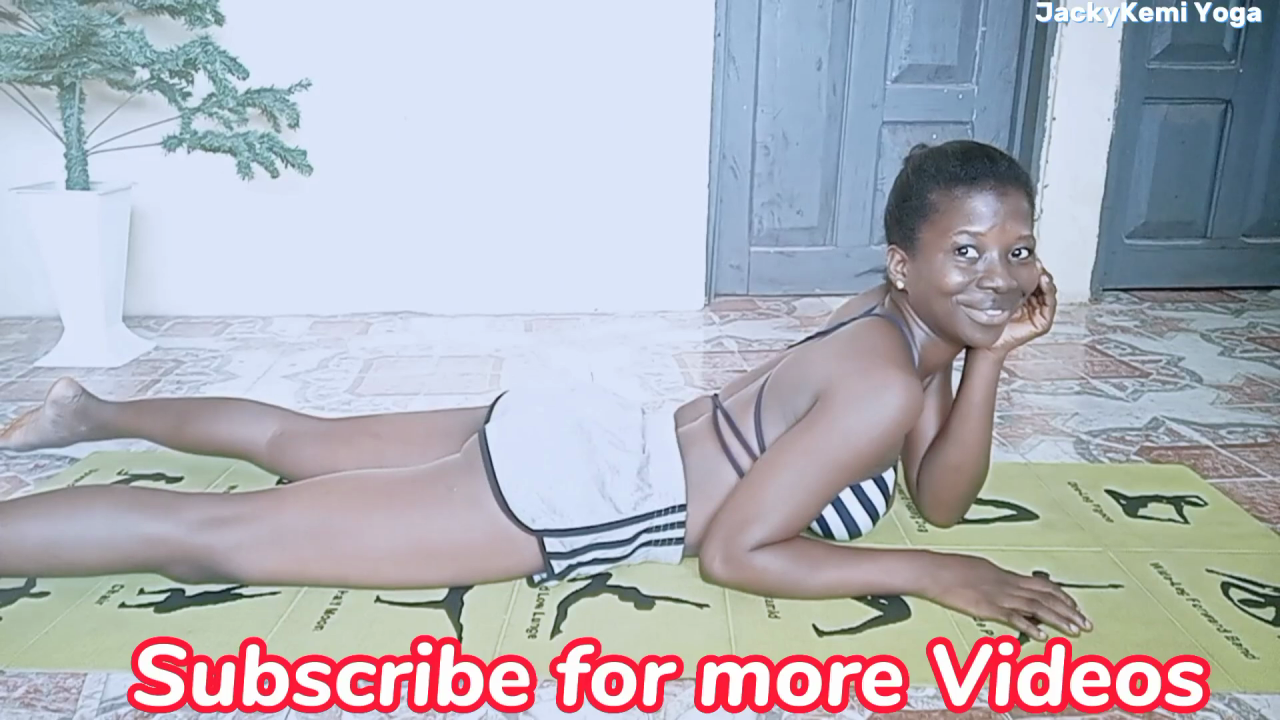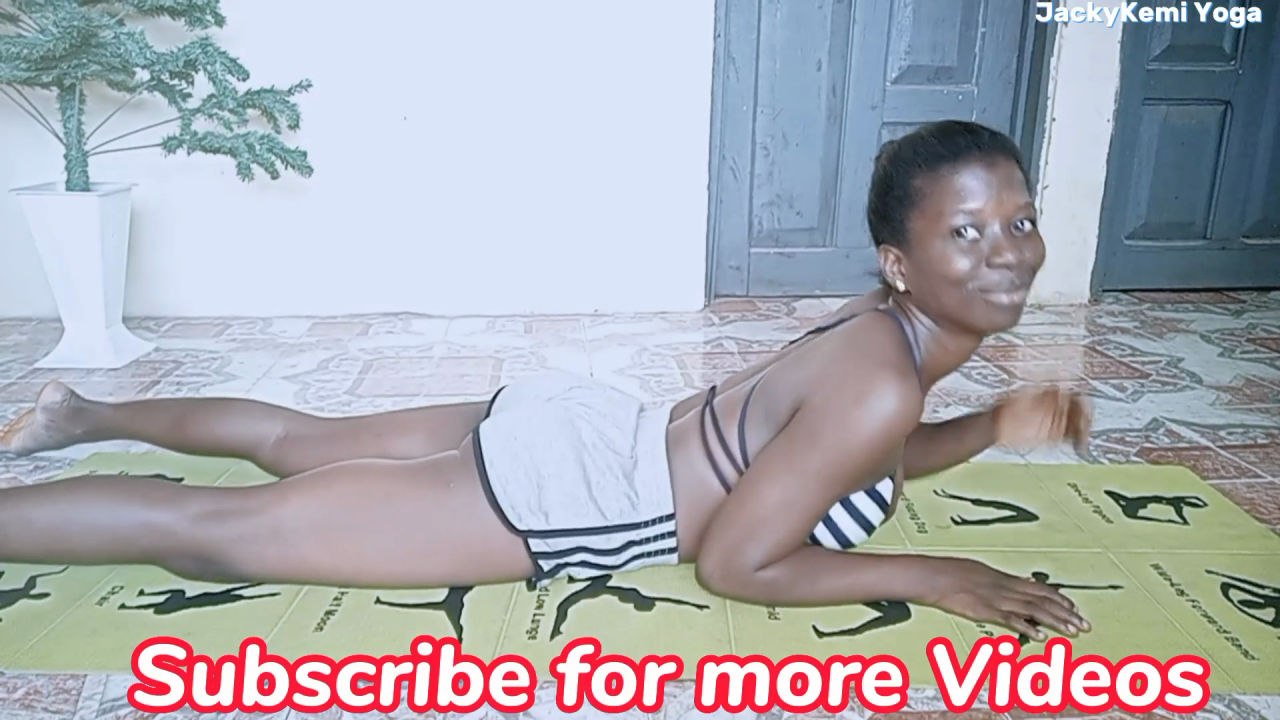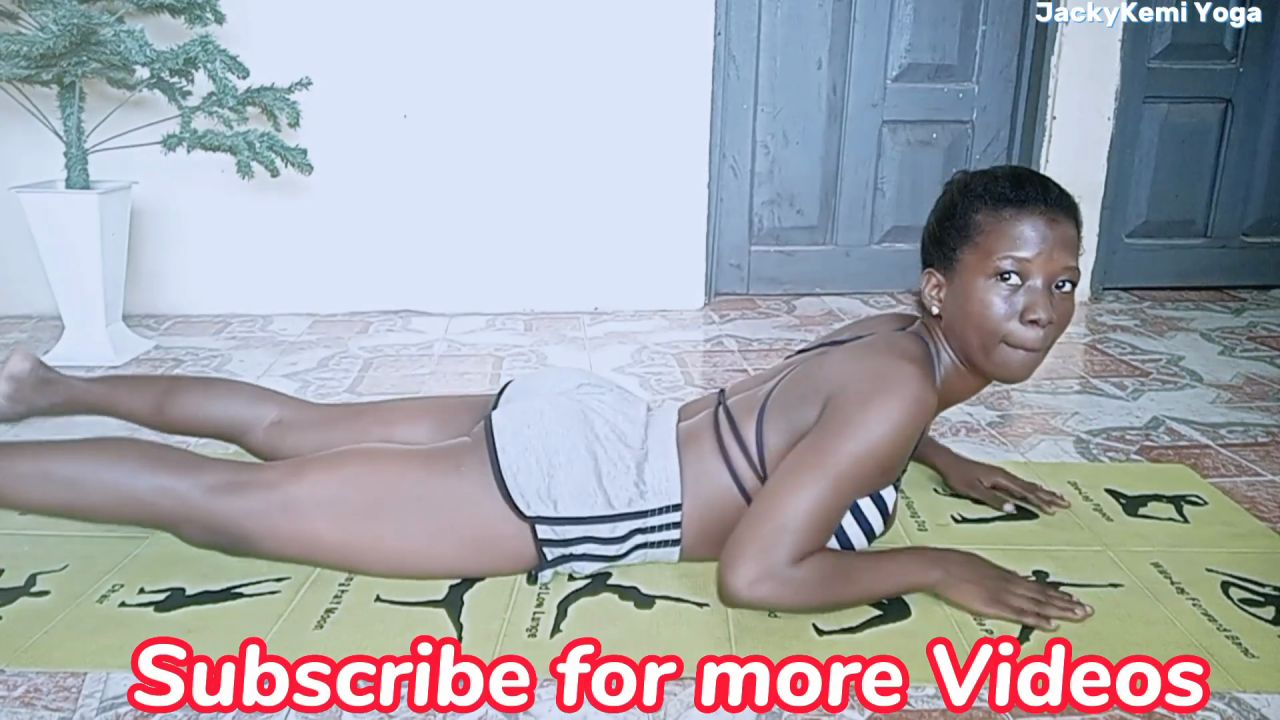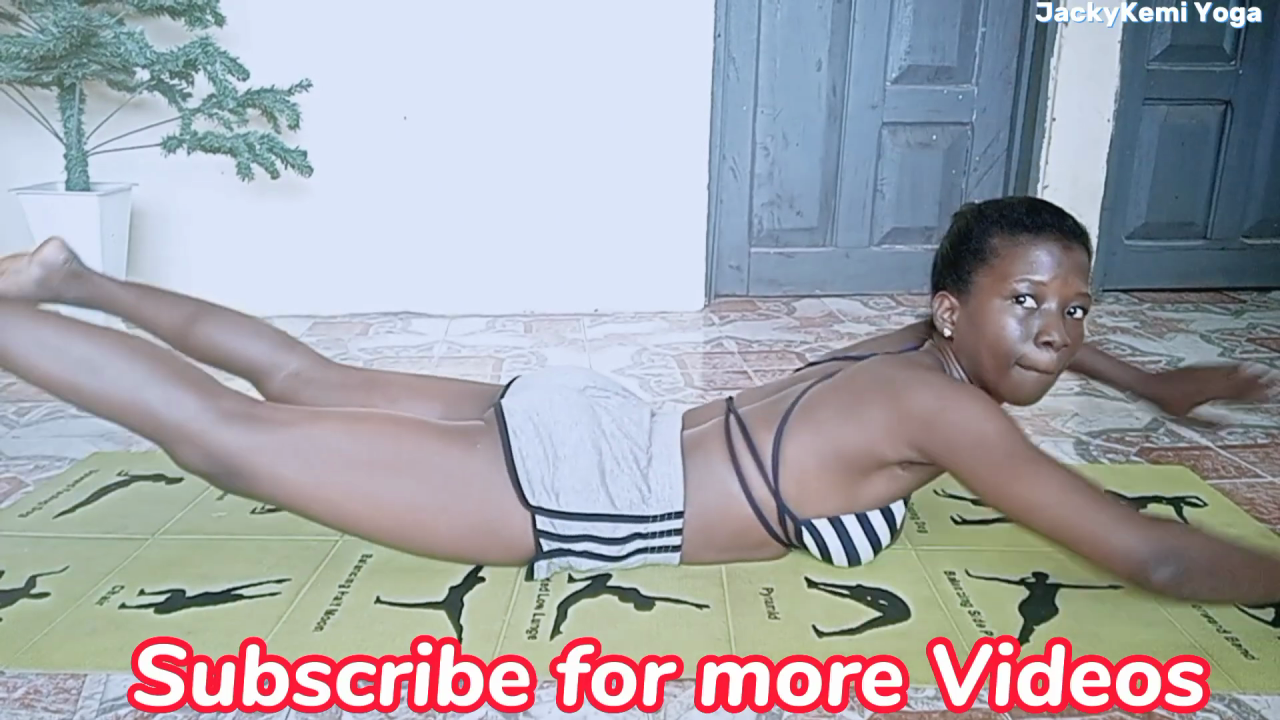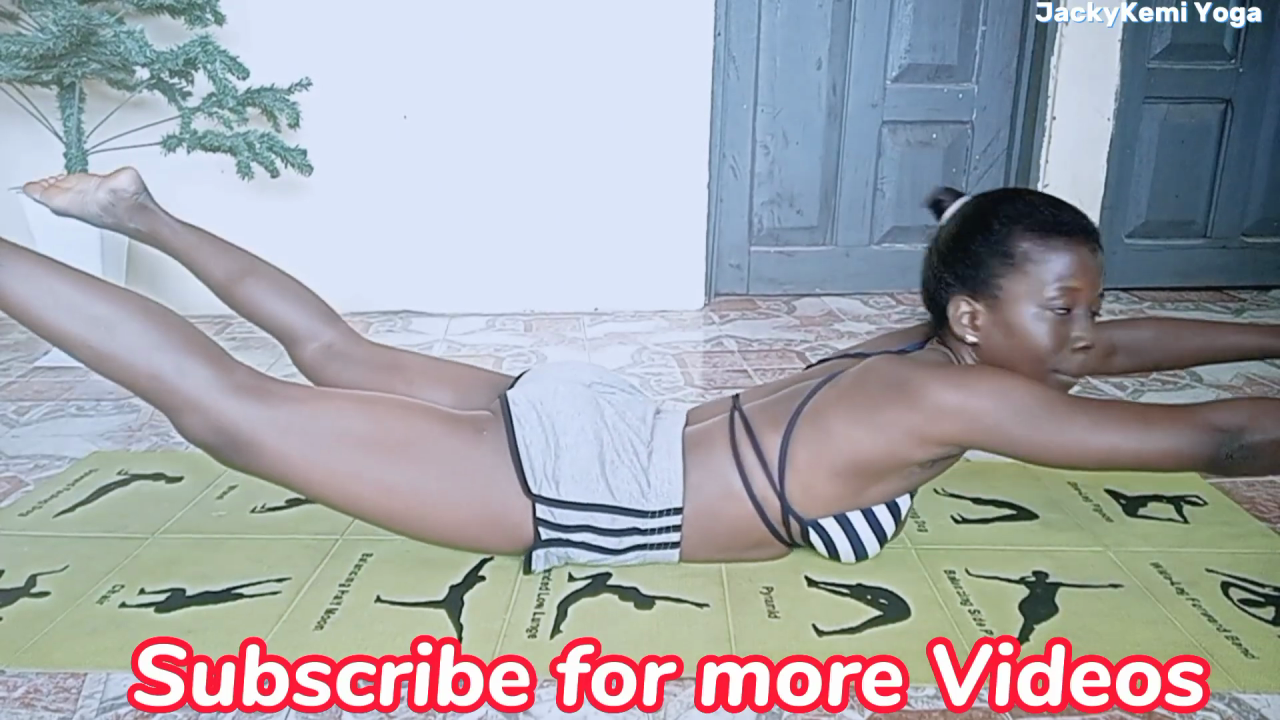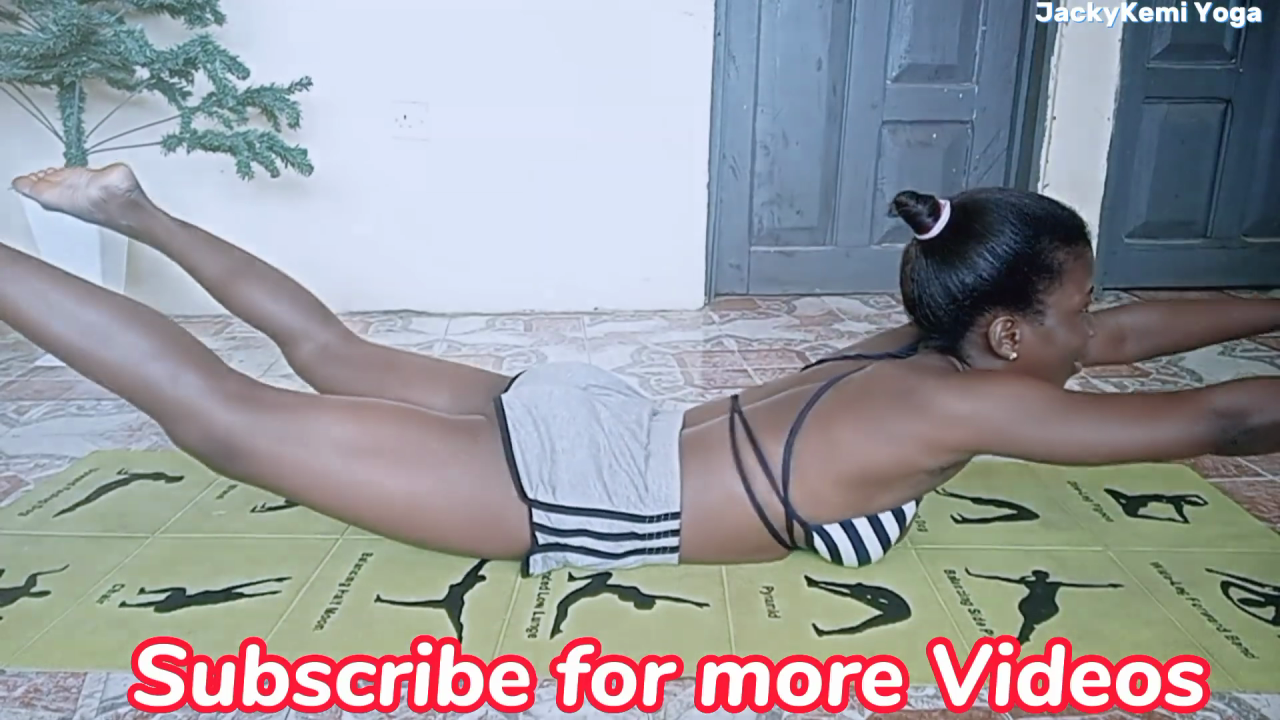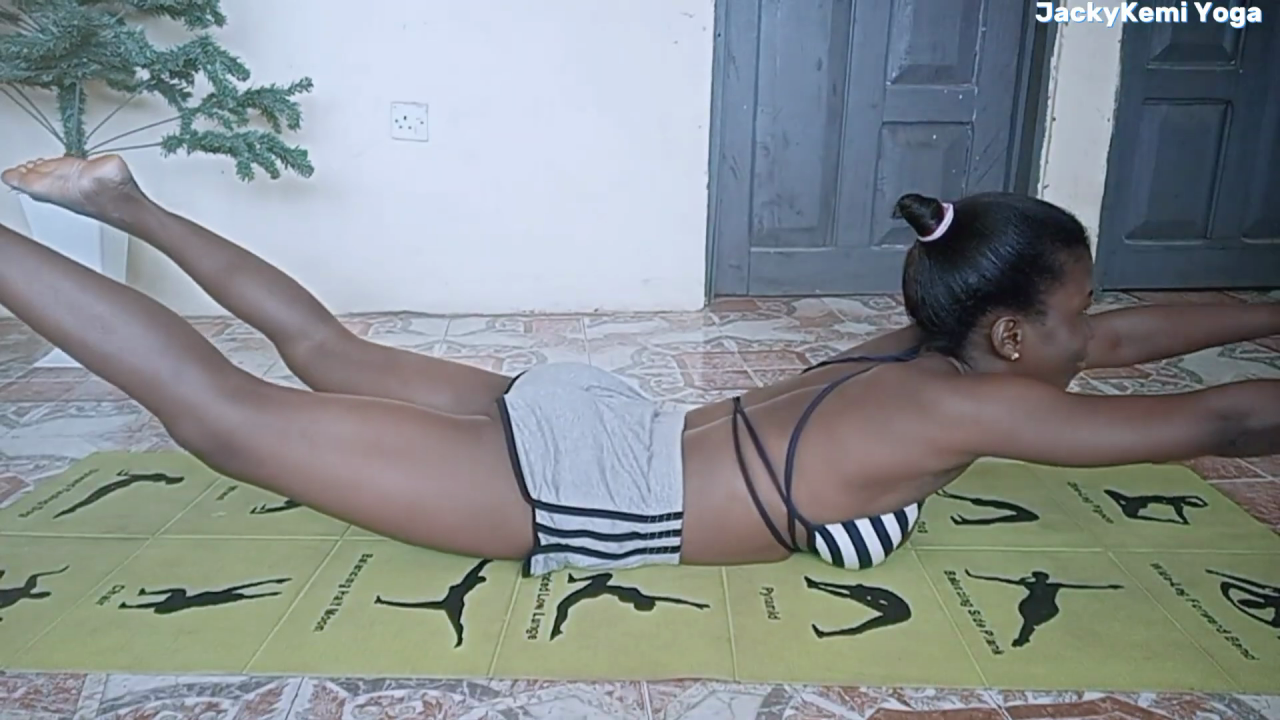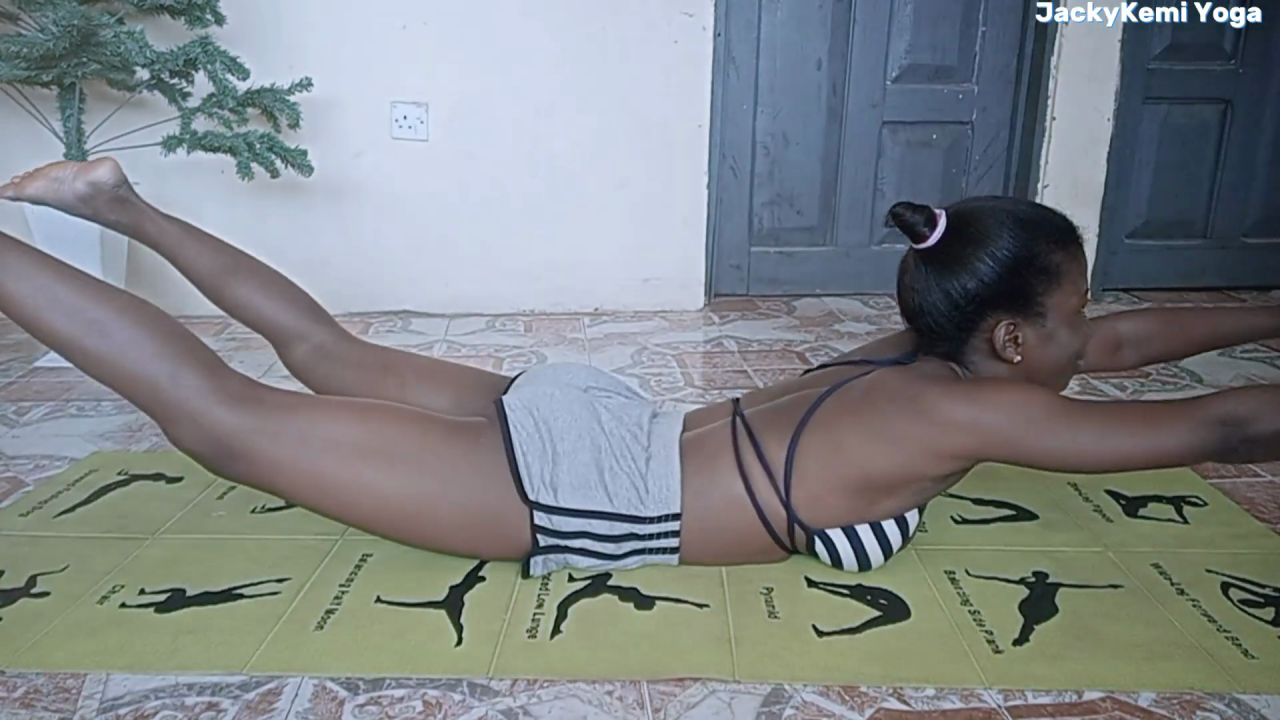
dt=0.5s
person 1, frame 1
left shoulder: (897, 317)
right shoulder: (885, 384)
left elbow: (940, 498)
right elbow: (734, 552)
left wrist: (992, 355)
right wrist: (933, 577)
left hip: (578, 438)
right hip: (564, 496)
left knee: (300, 445)
right knee: (216, 536)
left ankle: (91, 410)
person 1, frame 2
left shoulder: (899, 318)
right shoulder: (882, 389)
left elbow: (823, 427)
right elbow: (733, 564)
left wrist: (993, 422)
right wrist: (930, 575)
left hip: (573, 432)
right hip: (554, 498)
left knee: (300, 442)
right knee: (208, 530)
person 1, frame 3
left shoulder: (901, 339)
right shoulder: (900, 388)
right elbow: (756, 574)
left wrist: (938, 460)
right wrist: (939, 567)
left hip: (579, 426)
right hip: (565, 494)
left knee: (291, 429)
right knee: (223, 504)
person 1, frame 4
left shoulder: (931, 352)
right shoulder: (939, 405)
left elbow: (1029, 336)
right elbow: (1139, 551)
left wrist: (1145, 377)
left hip: (579, 431)
right hip: (571, 488)
left knee: (310, 384)
right knee: (232, 437)
person 1, frame 5
left shoulder: (937, 344)
right shoulder: (961, 396)
left elbow: (1115, 343)
left hip: (584, 426)
right hip: (575, 488)
left knee: (336, 357)
right knee: (237, 413)
left ankle: (144, 214)
person 1, frame 6
left shoulder: (924, 344)
right shoulder: (970, 404)
left elbow: (1121, 335)
left hip: (584, 430)
right hip: (575, 495)
left knee: (331, 357)
right knee: (231, 422)
left ankle: (130, 207)
person 1, frame 7
left shoulder: (924, 347)
right shoulder: (975, 405)
left elbow: (1126, 338)
left hip: (584, 426)
right hip: (580, 494)
left knee: (327, 355)
right knee: (231, 420)
left ankle: (124, 202)
person 1, frame 8
left shoulder: (924, 348)
right shoulder: (978, 409)
left elbow: (1126, 338)
left hip: (583, 425)
right hip: (578, 495)
left knee: (326, 356)
right knee: (226, 422)
left ankle: (118, 203)
